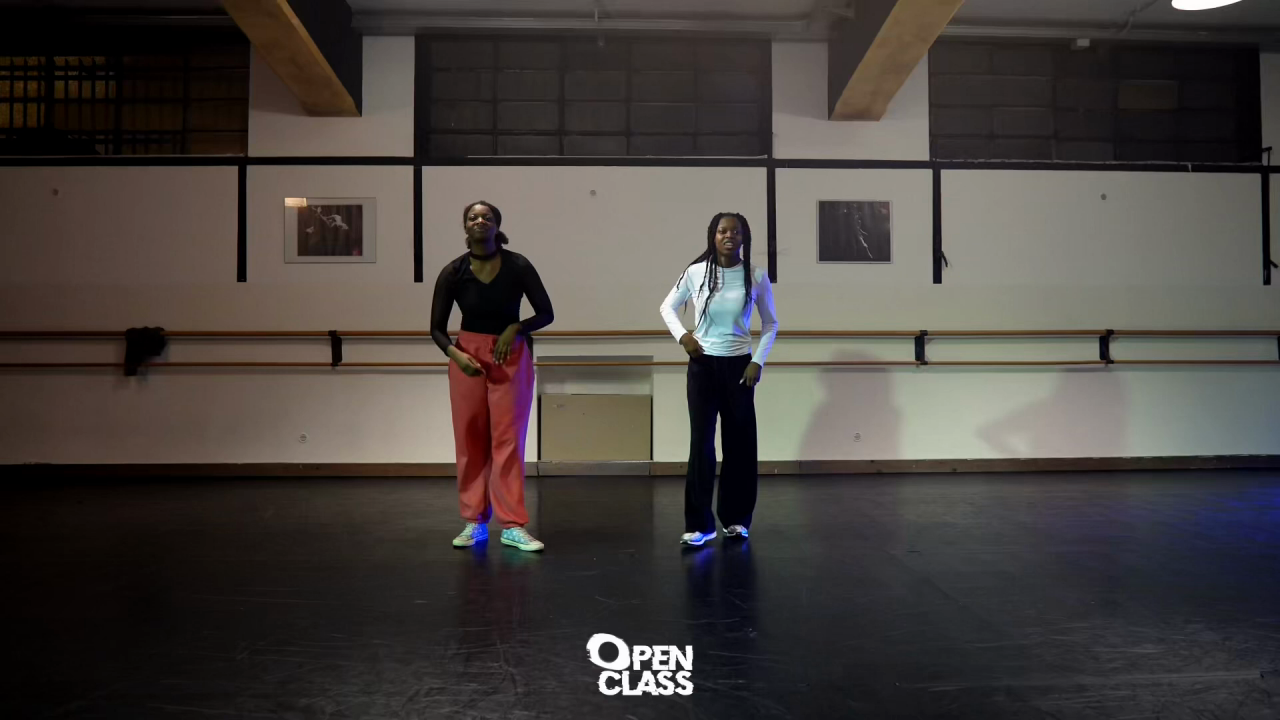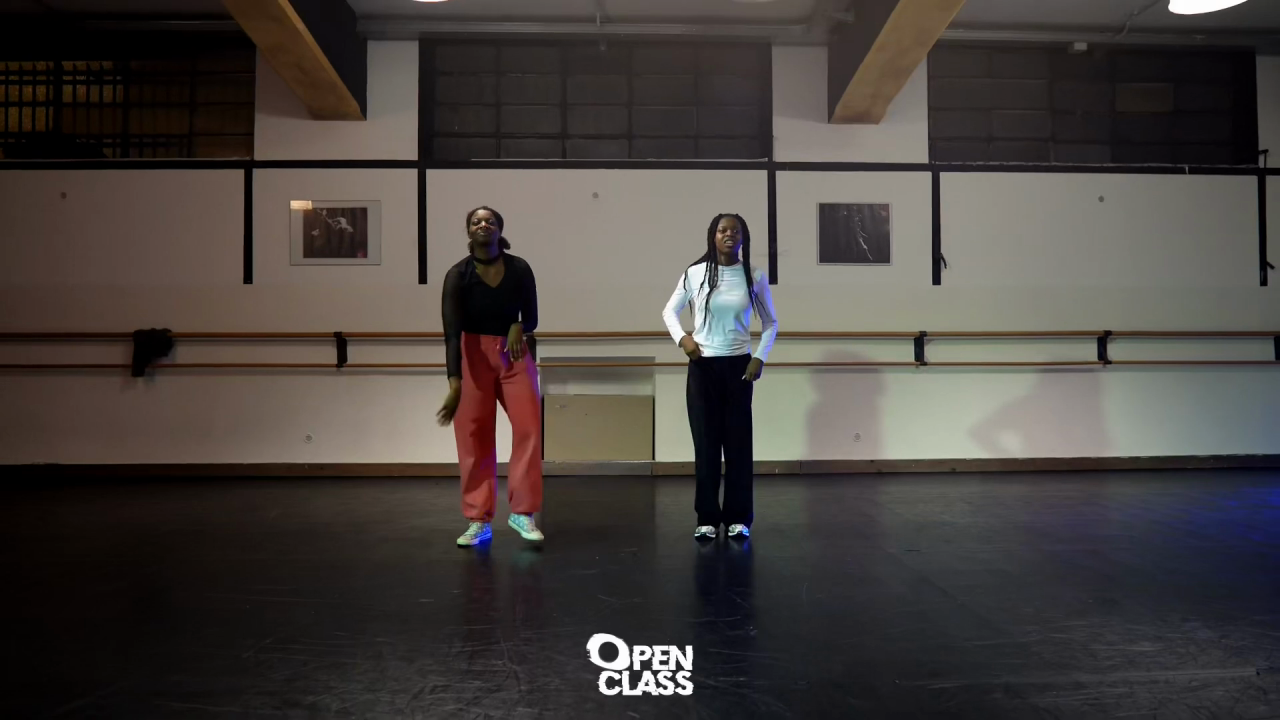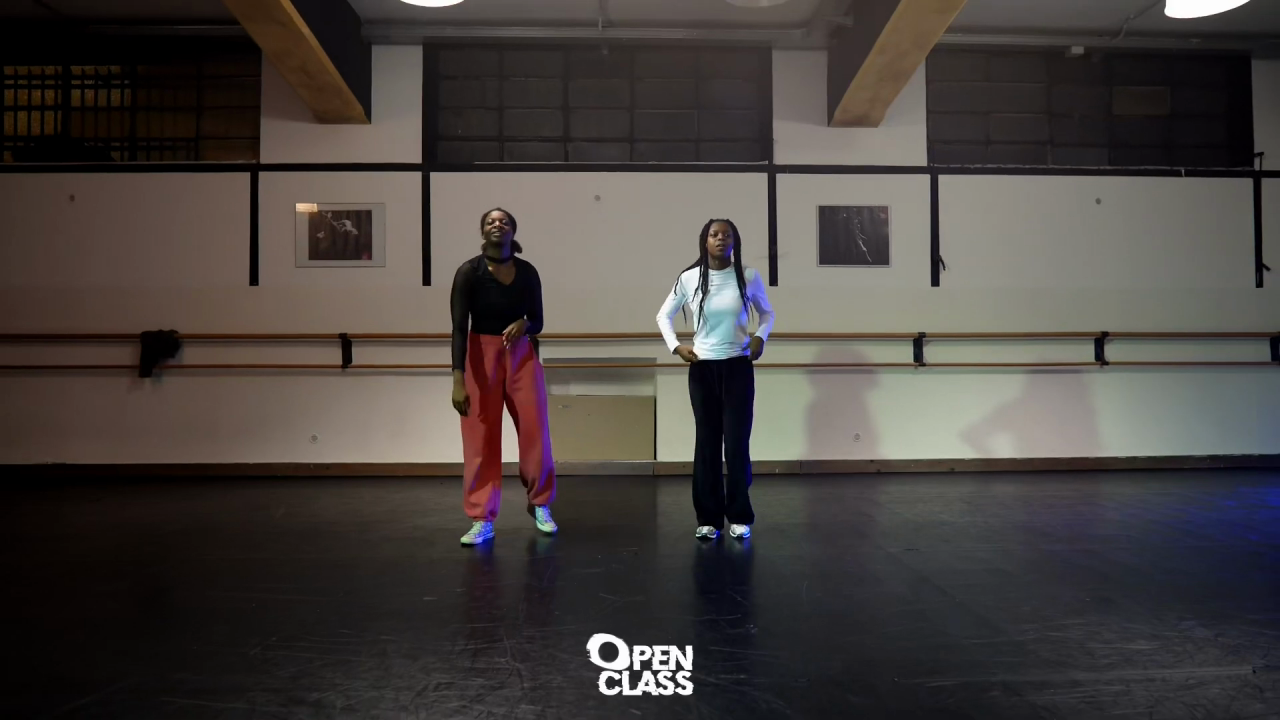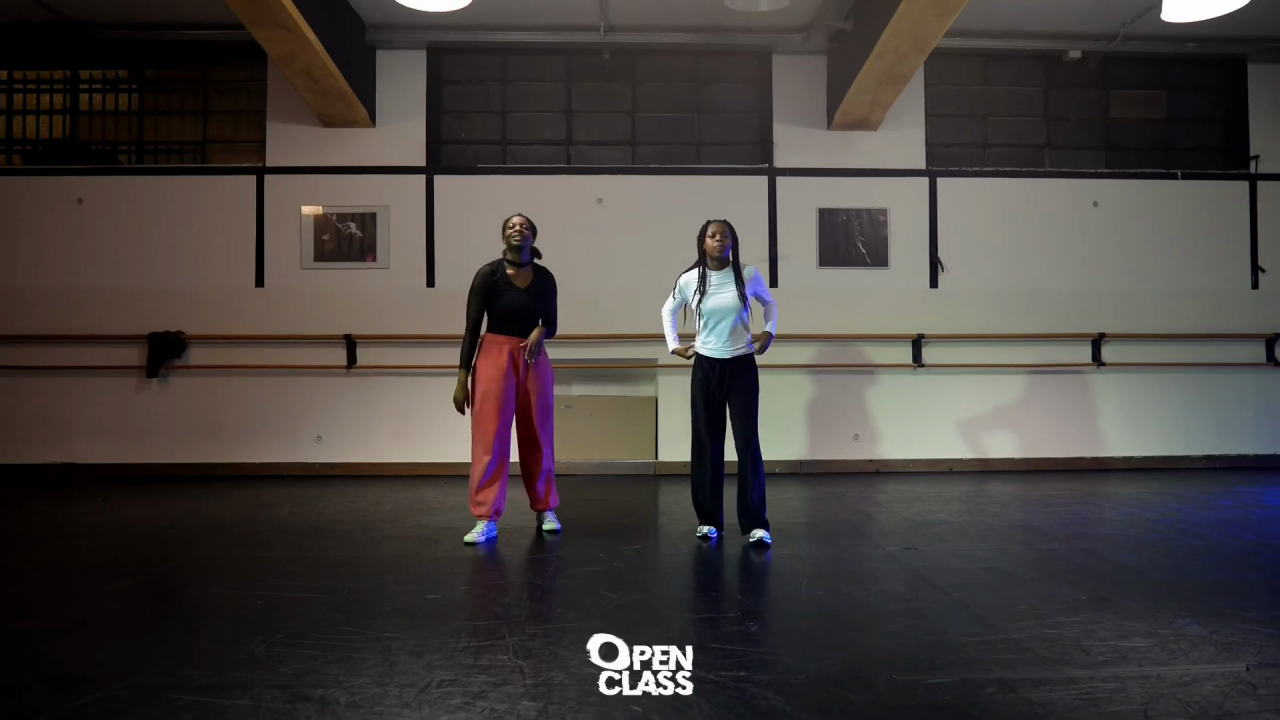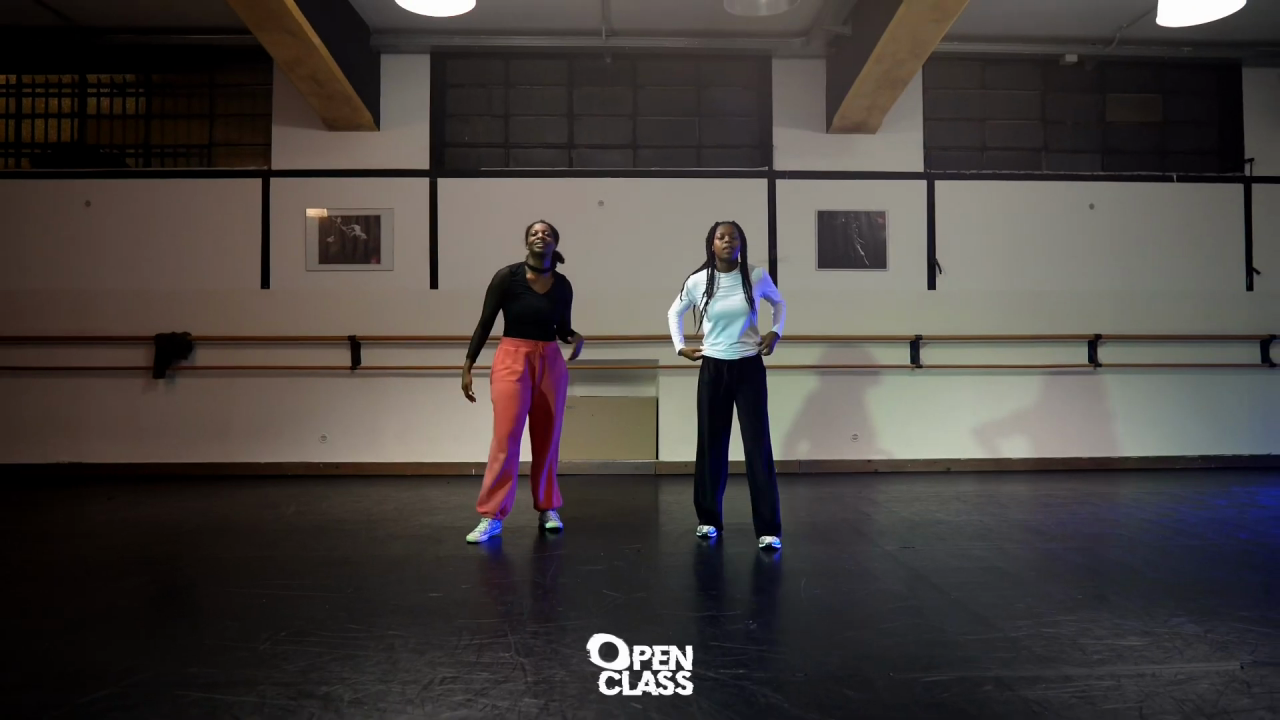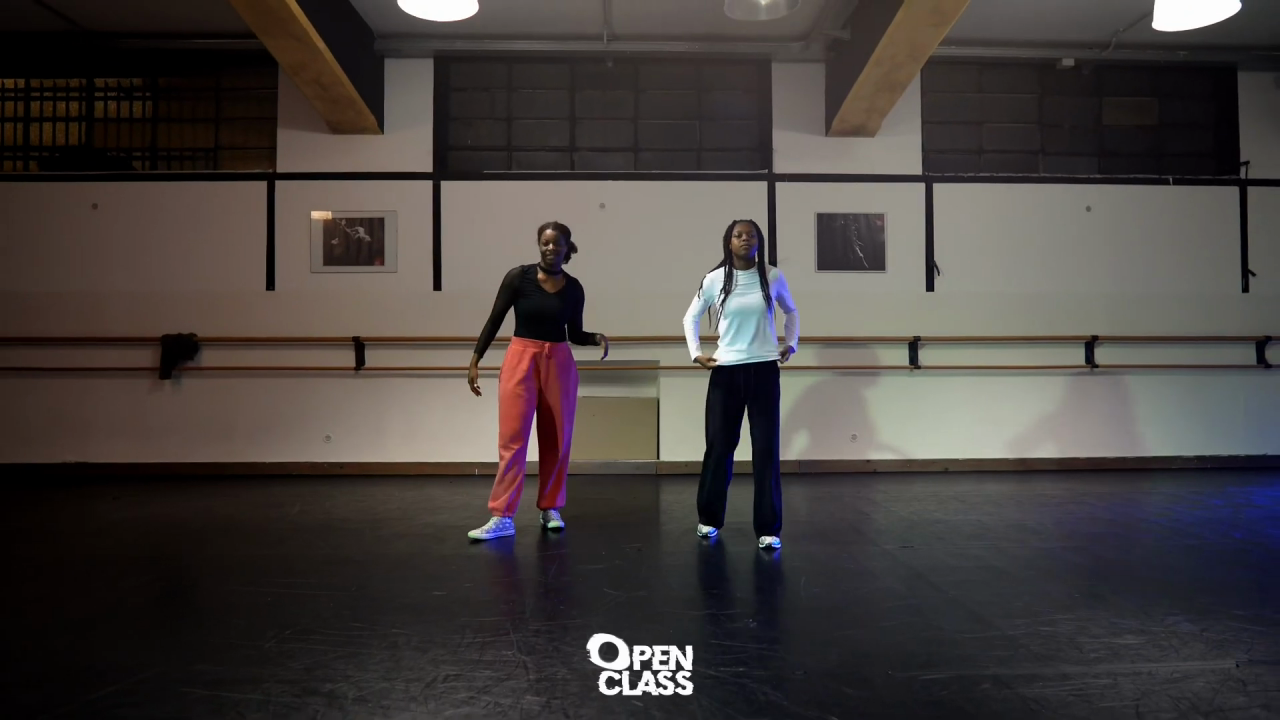
dt=0.2s
person 1, frame 1
left shoulder: (519, 266)
right shoulder: (452, 272)
left elbow: (546, 314)
right elbow: (437, 327)
left wrist: (514, 330)
right wrist: (456, 355)
left hip: (511, 357)
right hip: (469, 355)
left knee: (508, 440)
right knee: (470, 442)
left ankle: (514, 525)
right ankle: (475, 521)
person 1, frame 2
left shoulder: (520, 269)
right shoulder: (458, 275)
left elbow: (532, 319)
right elbow: (451, 331)
left wrist: (518, 327)
right wrist: (454, 385)
left hip: (514, 355)
right hip: (473, 357)
left knee: (529, 428)
right knee: (474, 441)
left ankle: (521, 512)
right ankle: (479, 521)
person 1, frame 3
left shoulder: (528, 272)
right shoulder: (469, 272)
left elbow: (537, 323)
right elbow: (459, 328)
left wrist: (521, 324)
right wrist: (459, 379)
left hip: (521, 357)
right hip: (481, 357)
left knee: (535, 432)
right knee: (480, 440)
left ankle: (540, 505)
right ankle: (482, 520)
person 1, frame 4
left shoulder: (545, 278)
right shoulder: (488, 275)
right elbow: (472, 327)
left wrist: (542, 333)
right wrist: (463, 377)
left hip: (534, 360)
right hip: (495, 357)
left knee: (537, 439)
right knee: (490, 439)
left ankle: (546, 509)
right ankle: (486, 519)
person 1, frame 5
left shoulder: (562, 285)
right shoulder: (507, 277)
right elbow: (485, 323)
left wrist: (574, 337)
right wrist: (467, 366)
left hip: (550, 362)
right hip: (512, 359)
left knee: (547, 438)
right knee: (506, 437)
left ankle: (548, 508)
right ankle: (492, 517)
person 1, frame 6
left shoulder: (574, 288)
right shoulder: (517, 277)
right elbow: (495, 320)
left wrist: (595, 336)
right wrist: (475, 359)
left hip: (560, 363)
right hip: (520, 360)
left knee: (557, 439)
right knee: (512, 437)
left ankle: (550, 508)
right ankle: (501, 517)
person 2, frame 1
left shoulder: (757, 277)
right shoulder: (695, 273)
left elbow: (770, 323)
right elbow: (668, 307)
left wrist: (758, 361)
right wrist: (682, 334)
left hip: (738, 367)
right hip: (702, 366)
left knee: (739, 444)
right knee: (701, 442)
left ankle: (736, 518)
right ankle: (700, 524)
person 2, frame 2
left shoulder: (755, 277)
right shoulder: (695, 273)
left elbow: (770, 321)
right elbow: (670, 311)
left wrist: (761, 354)
right wrist: (682, 338)
left hip: (738, 367)
right hip: (703, 367)
left knee: (738, 444)
right knee: (707, 443)
left ankle: (737, 517)
right ankle: (708, 518)
person 2, frame 3
left shoulder: (748, 277)
right shoulder: (689, 279)
left elbow: (766, 312)
right elbow: (664, 315)
left wrist: (761, 336)
right wrist: (674, 345)
left hip: (738, 368)
right hip: (703, 368)
left knee: (736, 443)
right knee: (707, 443)
left ankle: (738, 515)
right ankle: (709, 518)
person 2, frame 4
left shoulder: (748, 275)
right shoulder: (689, 280)
left elbow: (769, 303)
right elbow: (668, 311)
left wrist: (769, 330)
right wrist: (673, 345)
left hip: (741, 366)
right hip: (706, 367)
left knee: (747, 442)
right knee: (707, 442)
left ankle: (755, 523)
right ankle: (709, 519)
person 2, frame 5
left shoulder: (757, 276)
right shoulder: (697, 281)
left elbow: (778, 303)
right elbow: (674, 313)
left wrist: (776, 332)
right wrist: (680, 345)
left hip: (750, 368)
right hip: (713, 369)
left knee: (758, 446)
right knee: (711, 444)
left ankle: (768, 528)
right ankle: (709, 518)
person 2, frame 6
left shoulder: (773, 277)
right shoulder: (714, 280)
left elbow: (790, 312)
right elbow: (692, 318)
left wrist: (790, 344)
right wrist: (696, 353)
left hip: (764, 371)
right hip: (726, 371)
left knee: (766, 448)
right knee: (719, 447)
left ankle: (767, 528)
right ankle: (709, 517)
